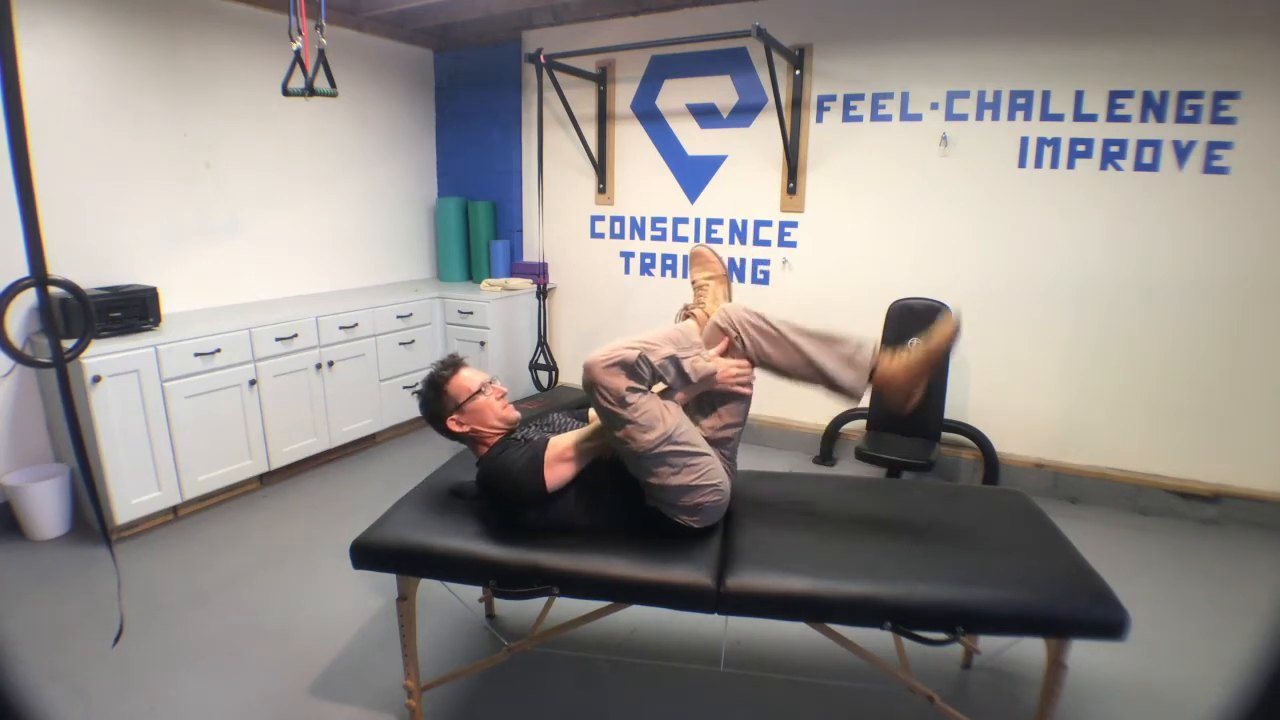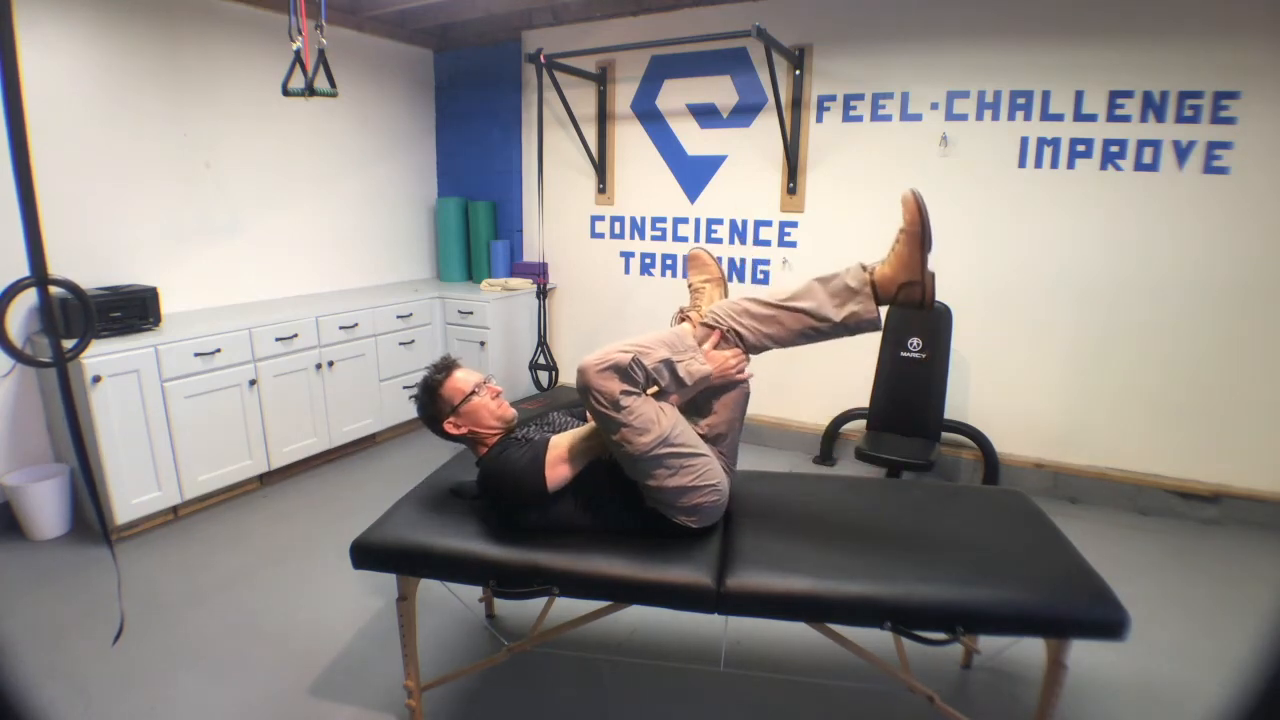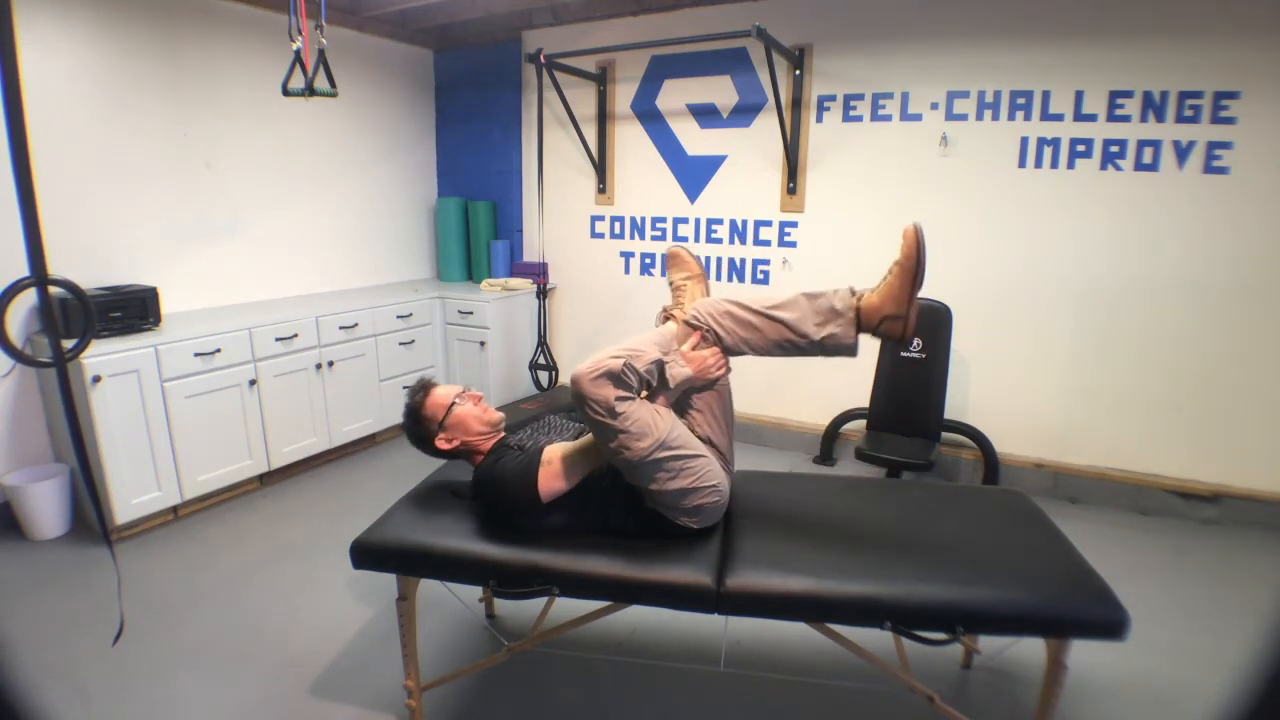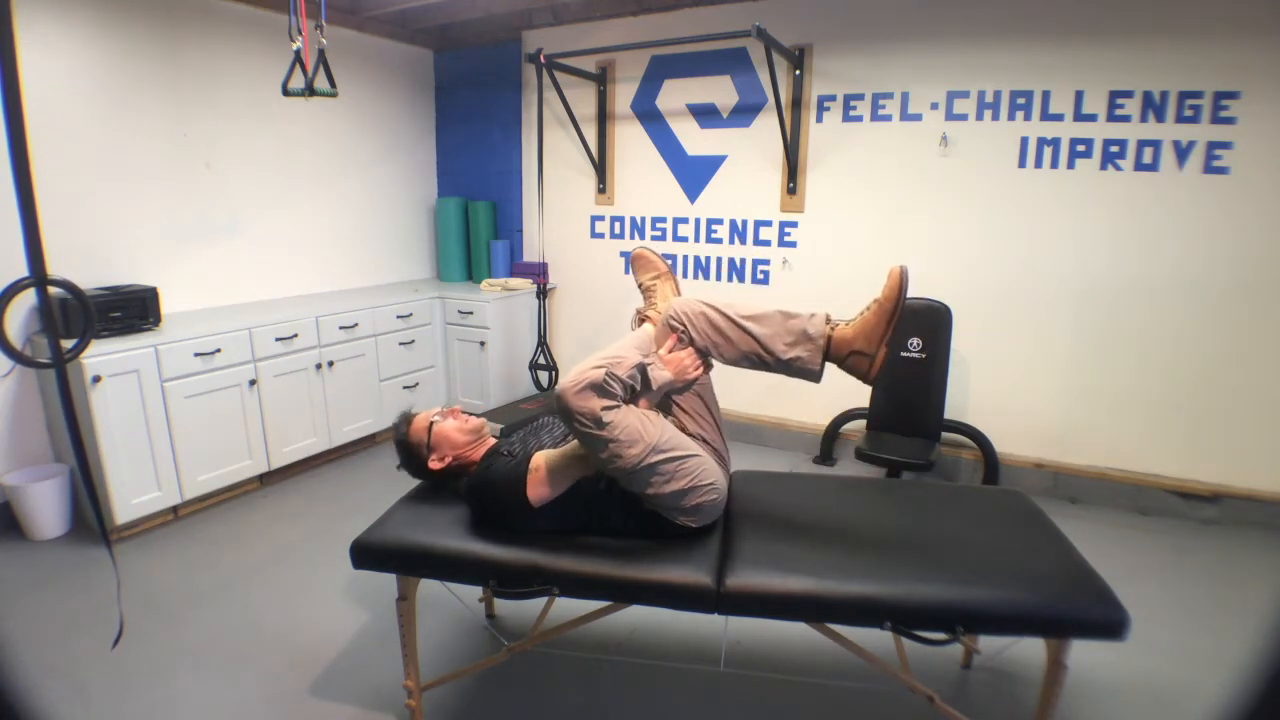
dt=0.4s
person 1, frame 1
left shoulder: (539, 430)
right shoulder: (503, 473)
left elbow: (615, 419)
right elbow: (598, 440)
left wrist: (694, 365)
right wrist: (695, 377)
left hip: (698, 461)
right hip: (692, 498)
left knee: (736, 323)
right knee: (604, 366)
left ankle: (881, 373)
right ankle: (702, 322)
person 1, frame 2
left shoulder: (537, 428)
right shoulder: (502, 473)
left elbow: (617, 420)
right elbow: (596, 439)
left wrist: (688, 367)
right wrist: (693, 373)
left hip: (698, 461)
right hip: (693, 495)
left knee: (732, 321)
right knee: (599, 370)
left ankle: (883, 285)
right ankle: (699, 325)
person 1, frame 3
left shoulder: (528, 436)
right shoulder: (497, 480)
left elbow: (613, 425)
right elbow: (593, 453)
left wrist: (670, 367)
right wrist: (676, 376)
left hip: (695, 462)
right hip: (695, 493)
left knee: (708, 319)
right knee: (593, 376)
left ankle: (870, 311)
right ankle: (683, 319)
person 1, frame 4
left shoulder: (522, 440)
right shoulder: (490, 486)
left elbow: (598, 432)
right elbow: (583, 458)
left wrist: (649, 369)
right wrist: (657, 380)
left hip: (694, 457)
right hip: (693, 494)
left knee: (685, 314)
right knee: (577, 387)
left ankle: (839, 342)
right ankle: (657, 323)
